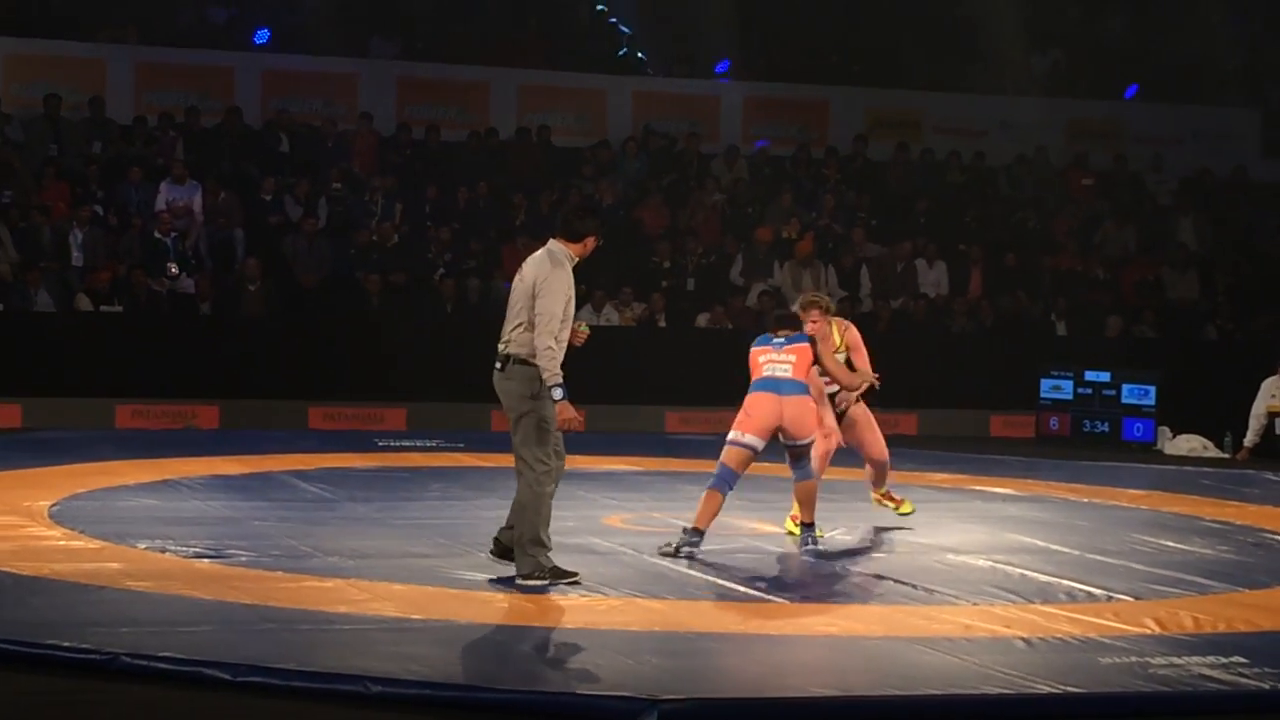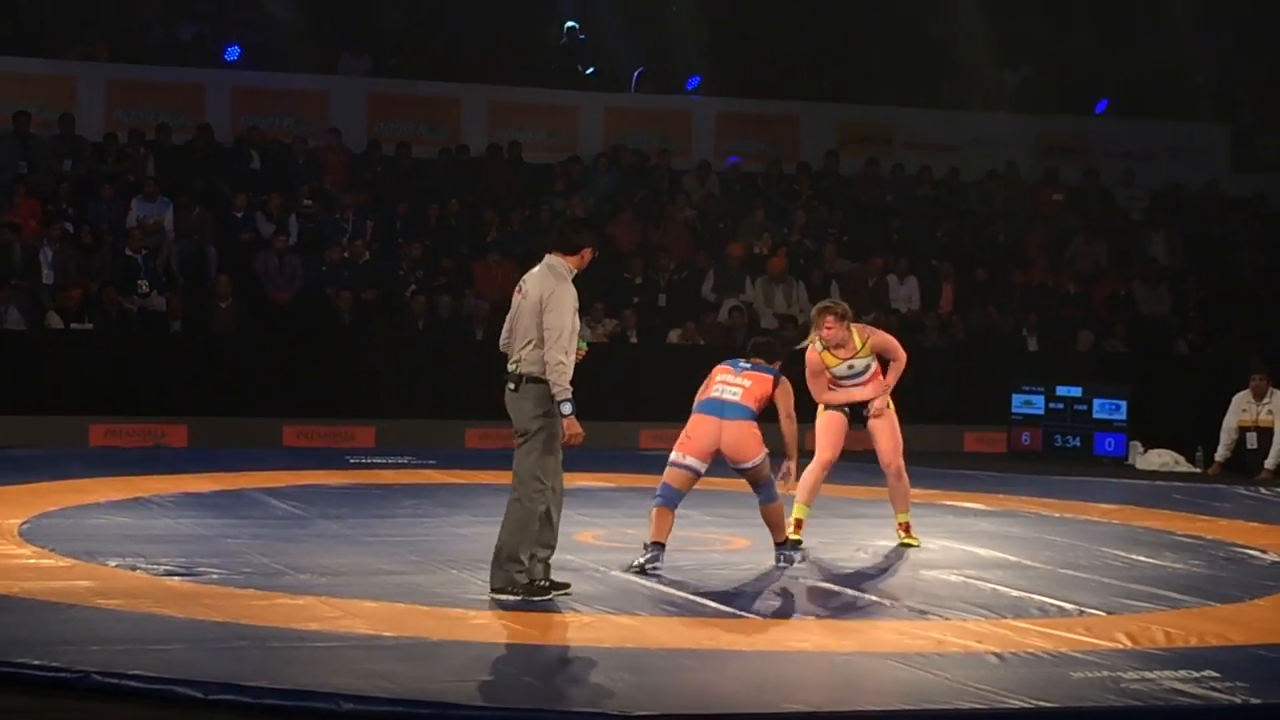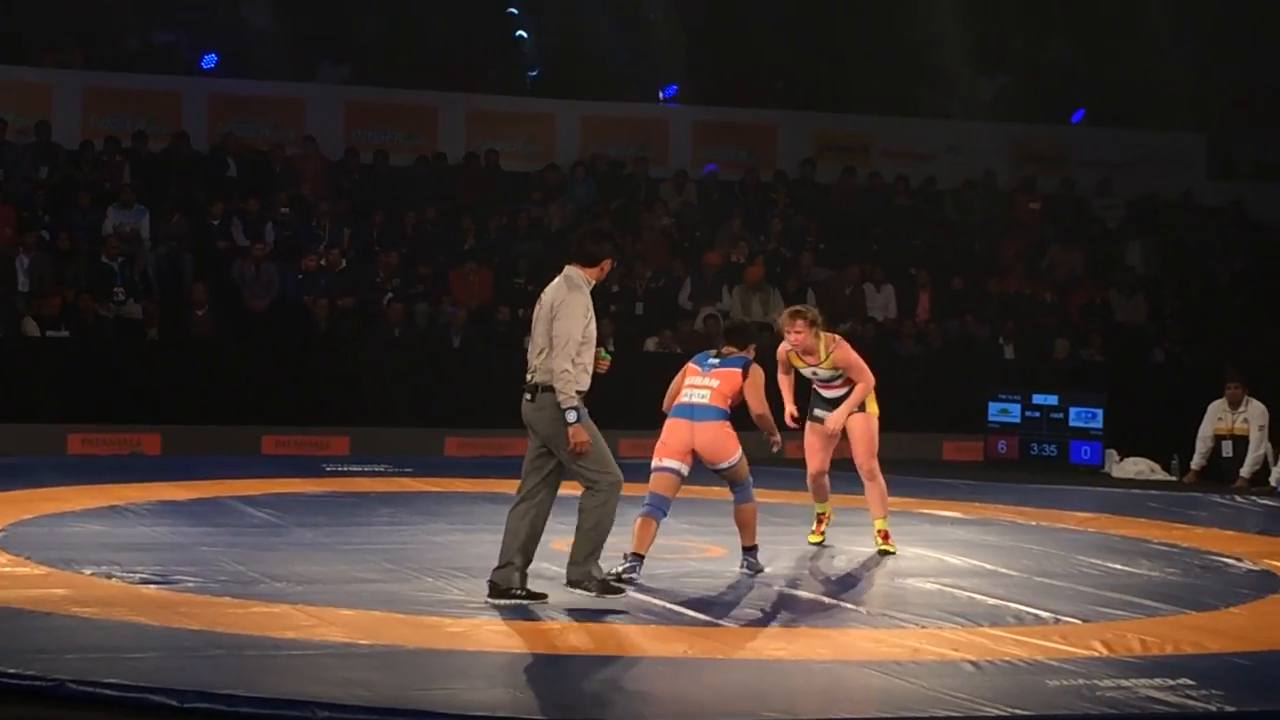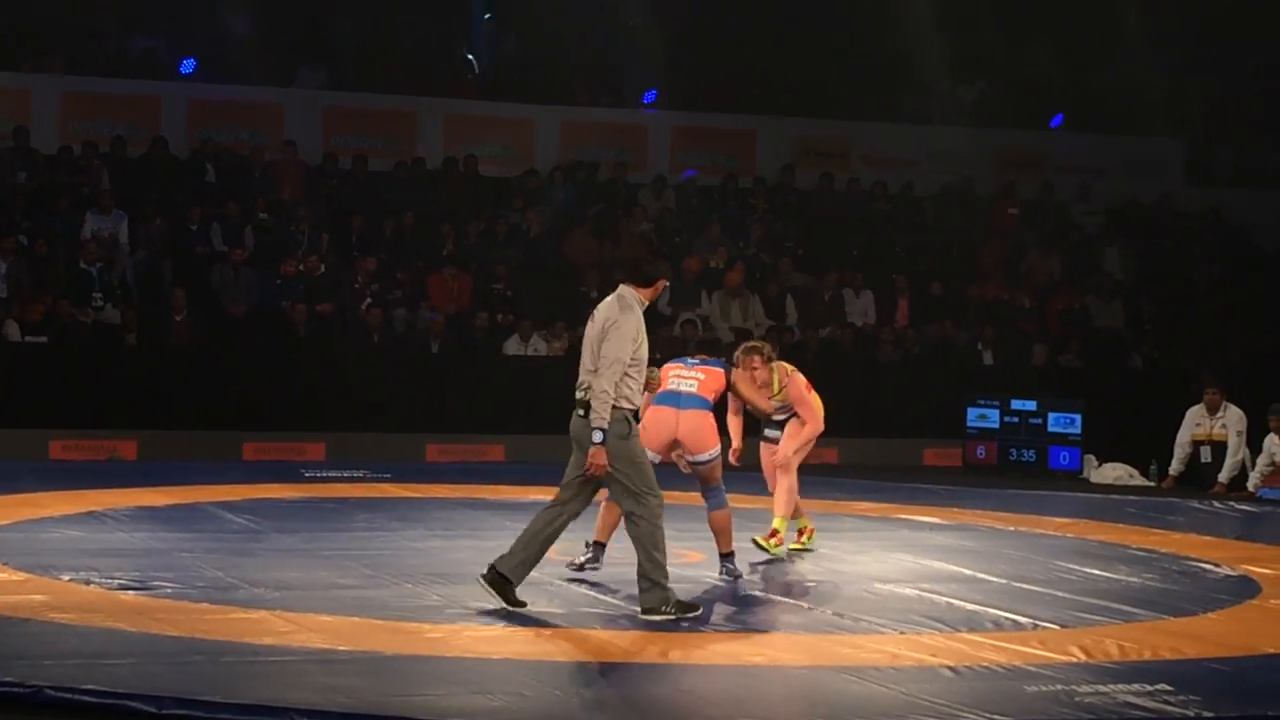
dt=0.3s
person 1, frame 1
left shoulder: (541, 260)
right shoulder: (556, 272)
right elbow: (544, 342)
left wrist: (566, 332)
right wrist: (560, 398)
left hip: (517, 371)
right hip: (526, 375)
left knee: (549, 460)
right knee: (538, 468)
left ankle: (512, 539)
right ankle: (532, 563)
person 1, frame 2
left shoulder: (532, 278)
right shoulder: (561, 287)
left elbow: (507, 341)
right elbow: (555, 357)
right wrist: (568, 413)
left hip: (522, 390)
right hip: (539, 394)
left knee: (542, 486)
right knee: (536, 488)
left ankle: (533, 574)
right ankle: (507, 576)
person 1, frame 3
left shoulder: (557, 288)
right shoulder: (574, 295)
right elbow: (562, 365)
left wrist: (587, 362)
right wrist: (574, 421)
left hip: (538, 401)
right hip: (555, 402)
left knee: (534, 493)
right knee: (606, 481)
left ankle: (506, 581)
right ankle: (582, 570)
person 1, frame 4
left shoulder: (610, 306)
right shoulder: (626, 316)
right elbow: (605, 382)
left wrist: (637, 380)
right wrist: (599, 443)
left hip: (588, 418)
right hip: (612, 422)
left knee: (568, 503)
right knee: (646, 505)
left ankle: (504, 573)
right ankle: (656, 599)
person 2, frame 1
left shoulder: (757, 344)
right shoulder: (811, 343)
right elbow: (850, 382)
right wrist: (865, 376)
left hip: (761, 402)
right hip: (800, 405)
left knee: (724, 476)
right knee: (801, 464)
left ankle: (693, 537)
right ankle: (808, 532)
person 2, frame 2
left shoulder: (720, 367)
right shoulder: (776, 377)
right elbow: (787, 418)
right wrist: (792, 459)
left hip: (701, 423)
right hip: (739, 429)
left knee: (666, 497)
right knee: (764, 487)
left ankle: (654, 551)
right ankle: (783, 549)
person 2, frame 3
left shoulder: (695, 360)
right shoulder: (750, 369)
left elbow: (667, 405)
right elbow: (759, 411)
right wrist: (774, 434)
left hip: (675, 426)
right hip: (714, 429)
left knee: (655, 504)
right knee: (742, 489)
left ankle: (633, 561)
right ankle: (750, 557)
person 2, frame 4
left shoulder: (668, 366)
right shoulder: (728, 371)
left elbow: (644, 409)
right elbow: (765, 405)
left wrist: (670, 450)
left hip: (659, 416)
right hip: (698, 418)
right knee: (715, 494)
left ankle: (595, 551)
right ankle: (727, 563)
person 3, frame 1
left shoulder: (845, 330)
left elbow: (864, 372)
left wrist: (851, 391)
left hip: (842, 394)
left knee: (879, 456)
right knee: (824, 448)
left ankle: (880, 492)
right ankle: (797, 515)
person 3, frame 2
left shoulder: (869, 336)
right shoulder: (815, 353)
left elbow: (900, 357)
right elbow: (820, 395)
left wrist: (882, 393)
left hip: (876, 396)
right hip: (837, 399)
left knee: (893, 464)
right knee: (824, 459)
left ankle: (904, 526)
right ankle: (796, 519)
person 3, frame 3
left shoulder: (836, 348)
right shoulder: (785, 351)
left elbow: (867, 381)
right elbow: (784, 372)
left wrist: (842, 412)
right wrist: (789, 405)
left hip: (856, 398)
right hip: (821, 399)
left knee: (867, 467)
right knee: (815, 471)
left ankle: (882, 533)
right ankle: (822, 515)
person 3, frame 4
left shoulder: (789, 381)
left elbow: (817, 424)
right elbow: (734, 414)
left wrist: (790, 447)
right wrist: (735, 442)
left hip: (804, 414)
right hip: (774, 420)
left knee: (785, 466)
right knee: (776, 486)
left ankle: (777, 534)
right ankle: (804, 529)
